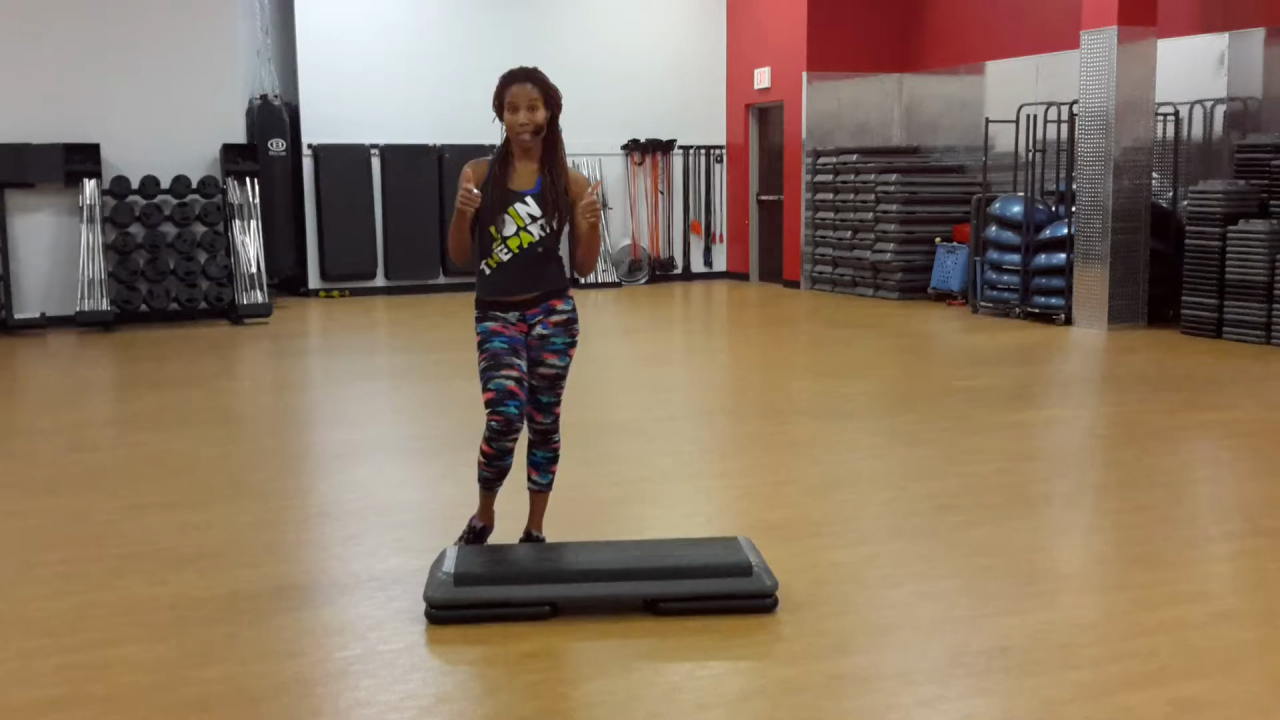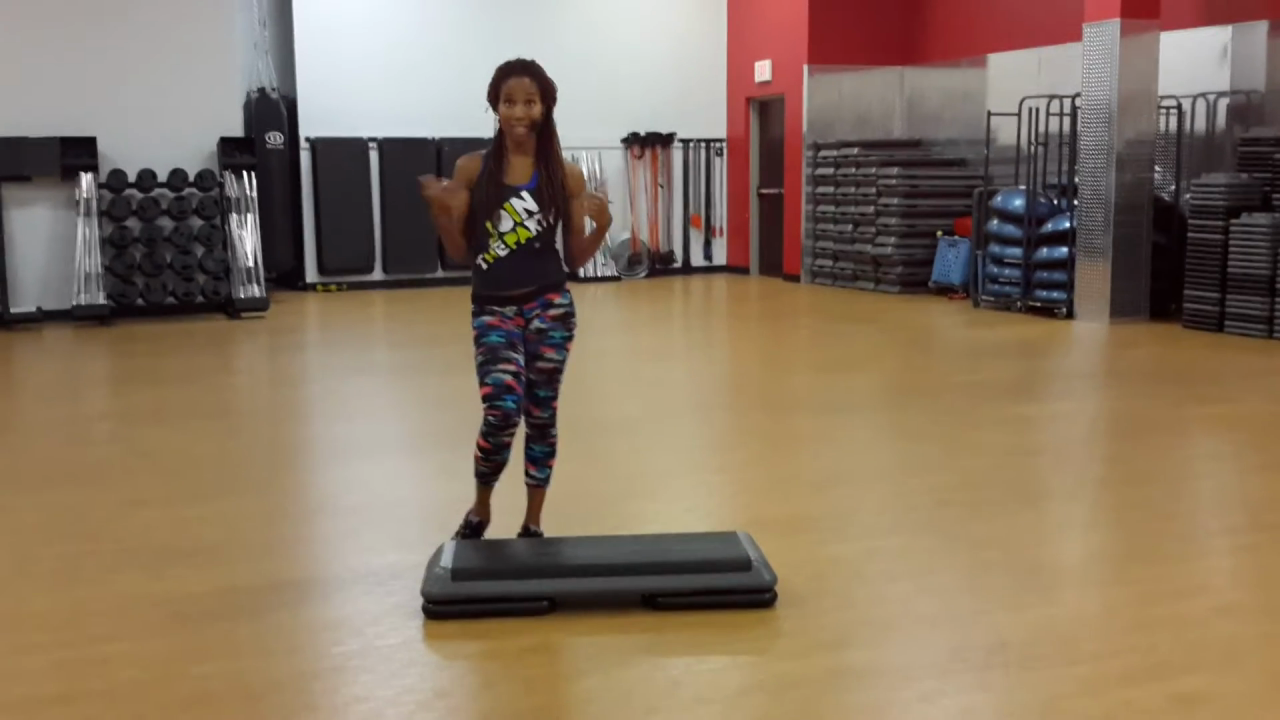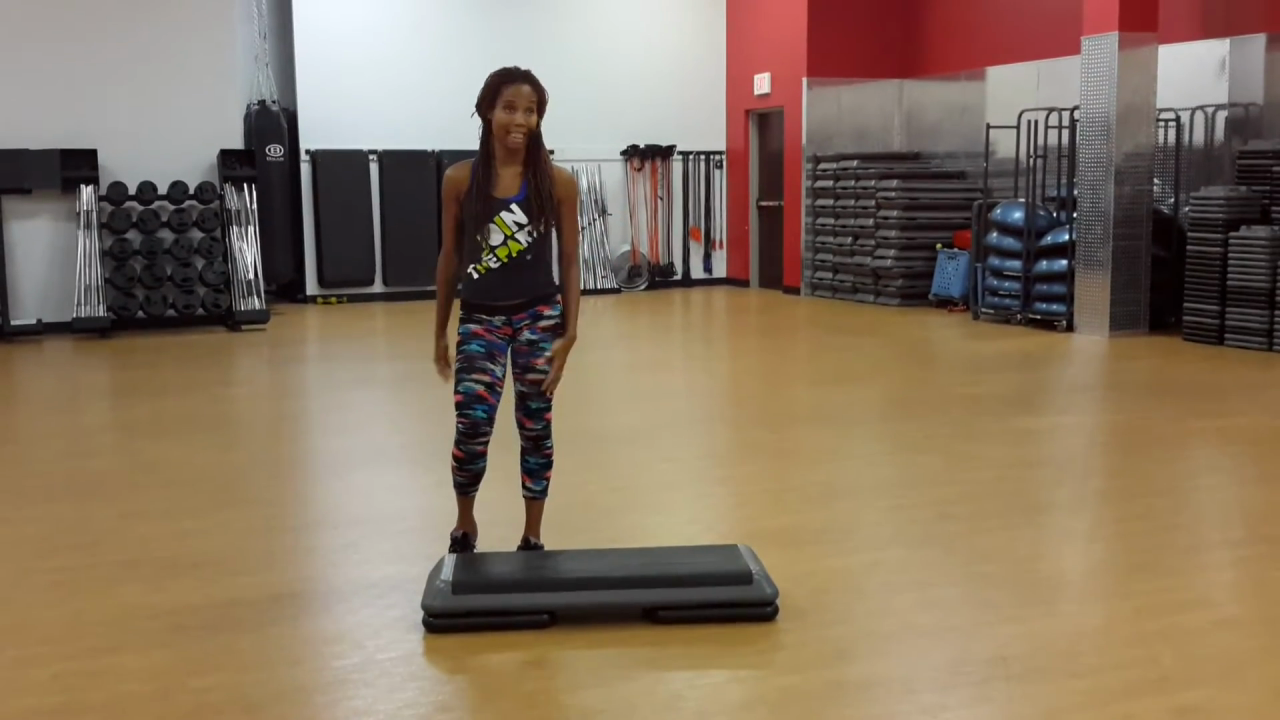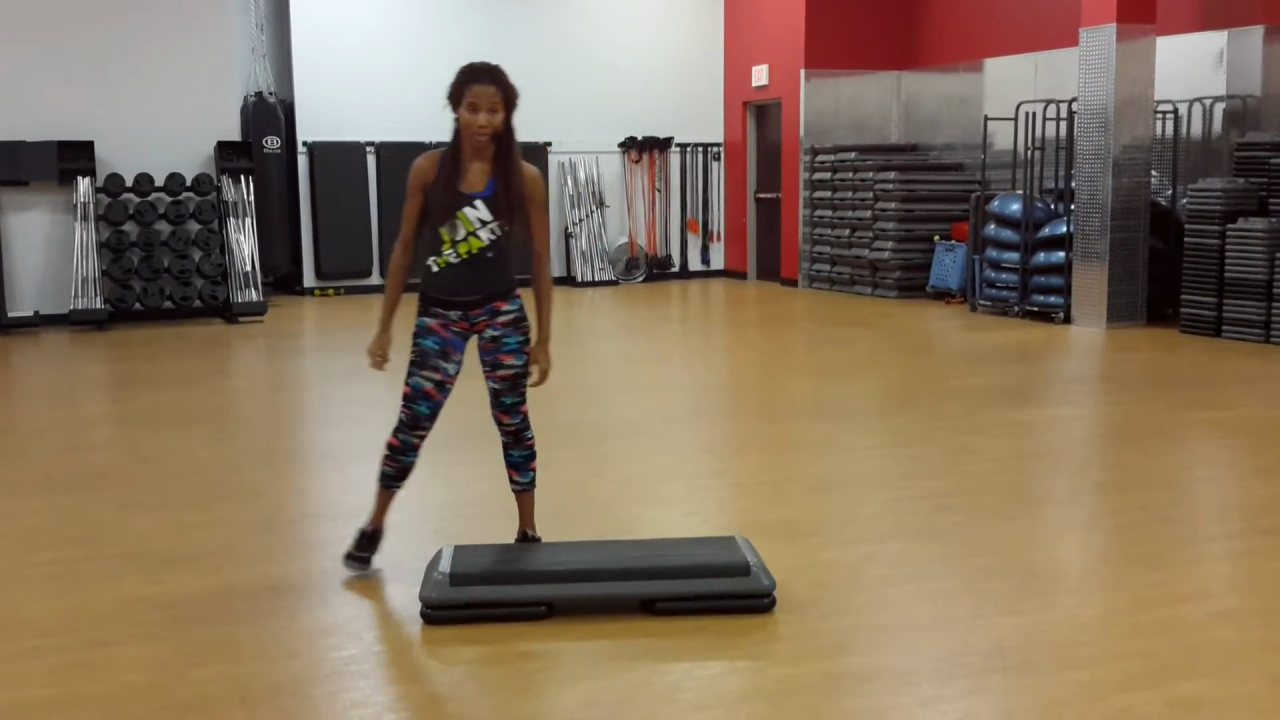
dt=1s
person 1, frame 1
left shoulder: (570, 182)
right shoulder: (479, 173)
left elbow: (583, 267)
right elbow: (460, 257)
left wrist: (591, 225)
right wrist: (462, 214)
left hip: (553, 314)
right hip: (496, 315)
left knee: (544, 421)
right knee: (505, 416)
left ankle: (535, 529)
right ankle: (483, 515)
person 1, frame 2
left shoulder: (566, 174)
right shoulder: (471, 169)
left elbow: (574, 259)
right elbow: (459, 254)
left wrist: (599, 229)
right wrist: (441, 213)
left hip: (550, 306)
right hip: (493, 309)
left knee: (542, 415)
right knee: (502, 411)
left ankle: (532, 524)
right ankle: (479, 510)
person 1, frame 3
left shoulder: (557, 181)
right shoulder: (460, 179)
left elbow: (570, 261)
right elbow: (449, 257)
left wrist: (569, 334)
right wrist: (439, 333)
left hip: (539, 316)
right hip: (480, 319)
left knee: (535, 427)
right knee: (473, 425)
left ankle: (532, 537)
right ankle: (465, 527)
person 1, frame 4
left shoulder: (525, 178)
right shoulder: (428, 169)
left elbow: (539, 261)
right elbow: (405, 247)
left wrist: (543, 338)
right wrist: (385, 325)
left hip: (502, 312)
right hip: (439, 313)
left knee: (513, 421)
right knee: (414, 421)
left ankle: (528, 531)
right ankle: (375, 525)
